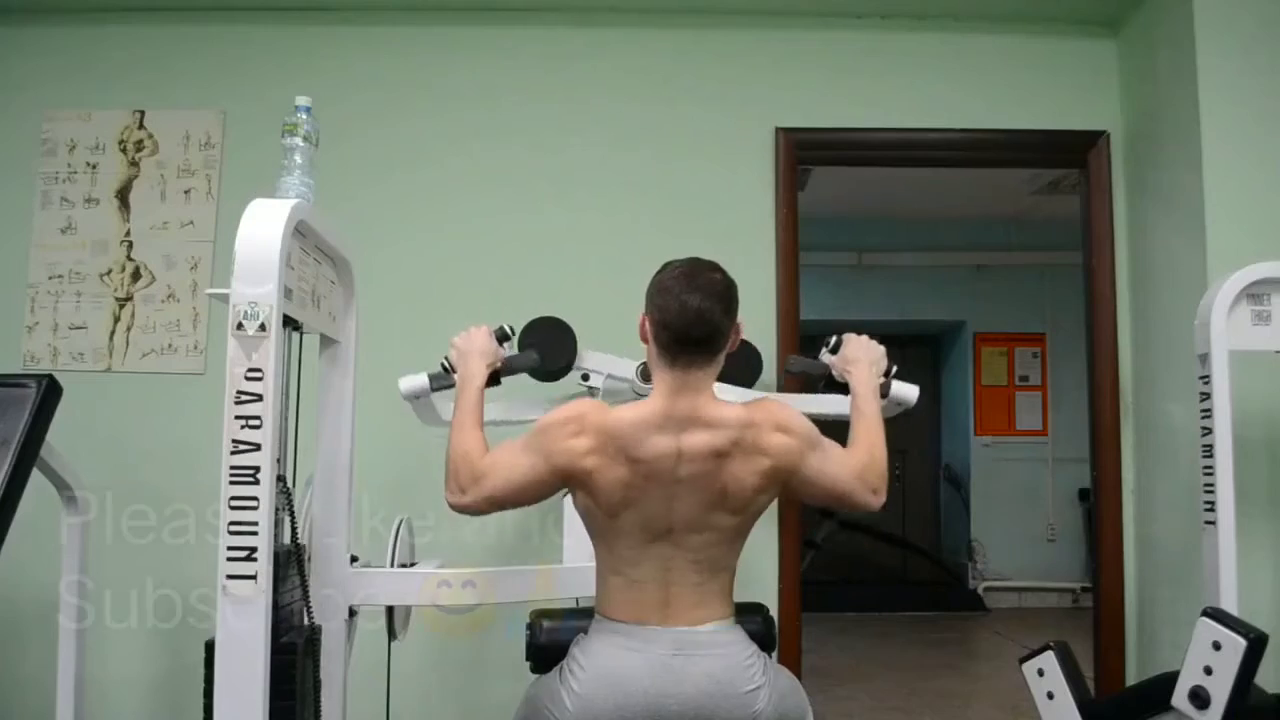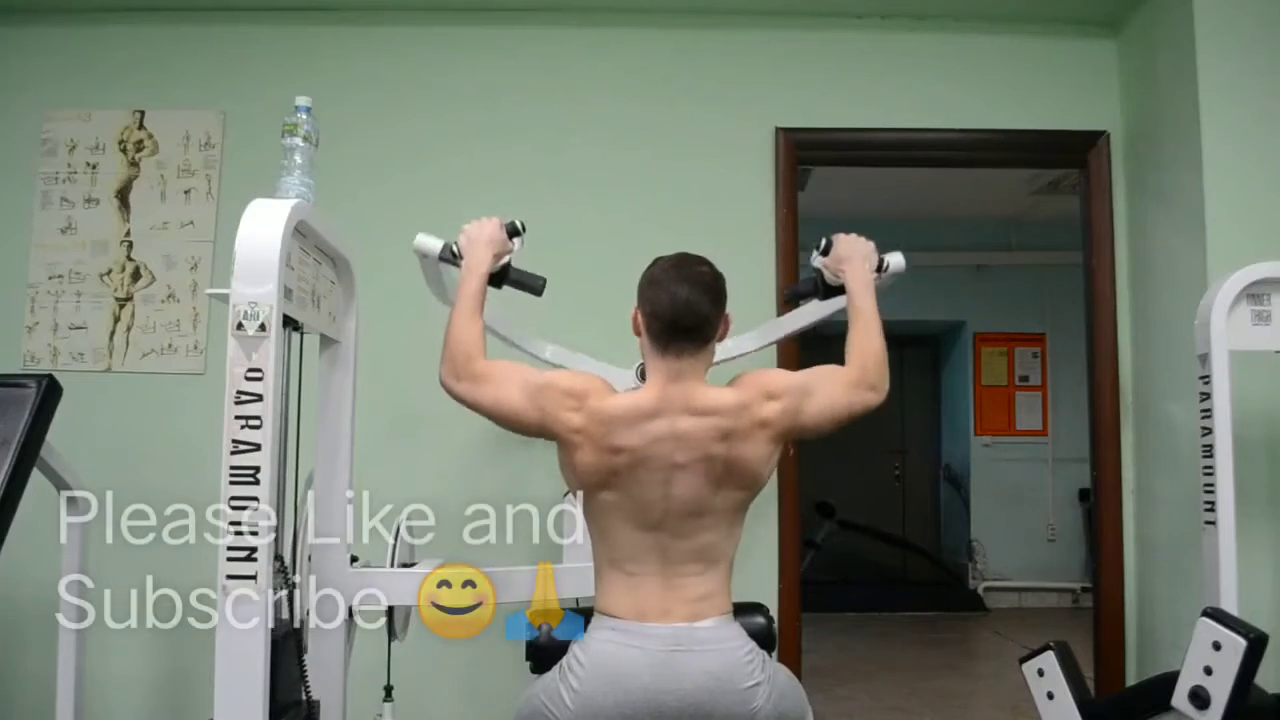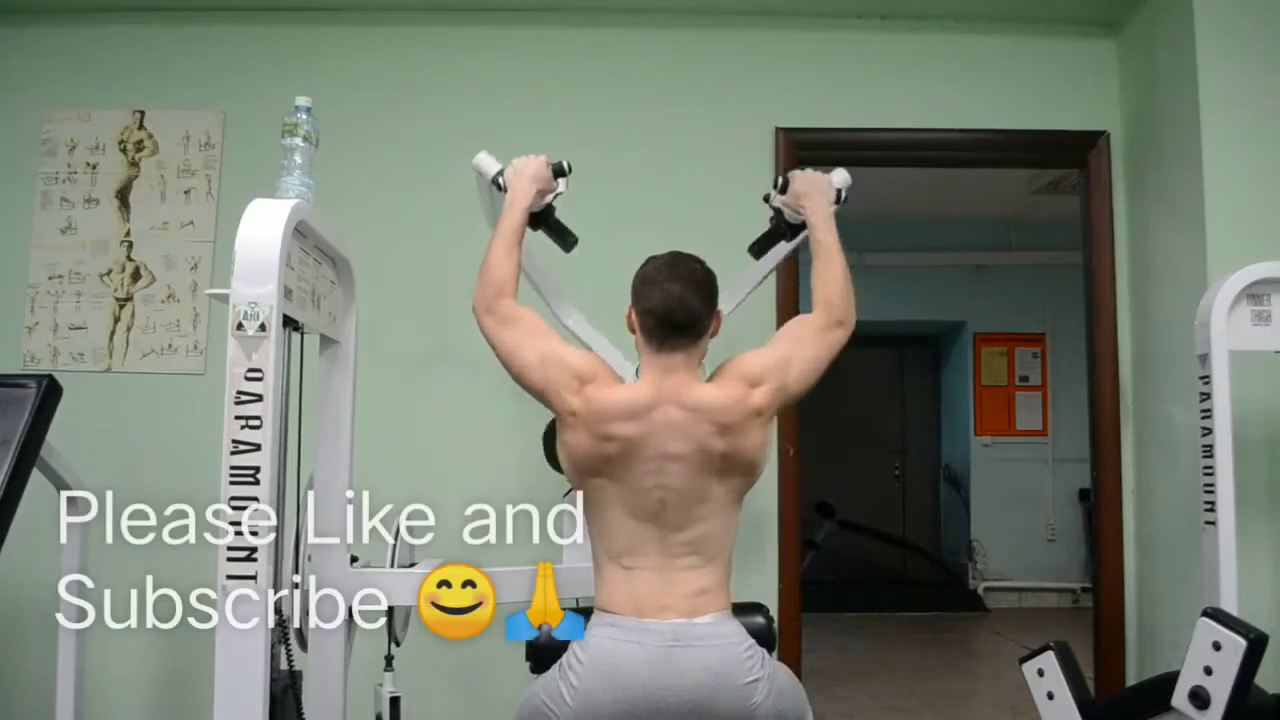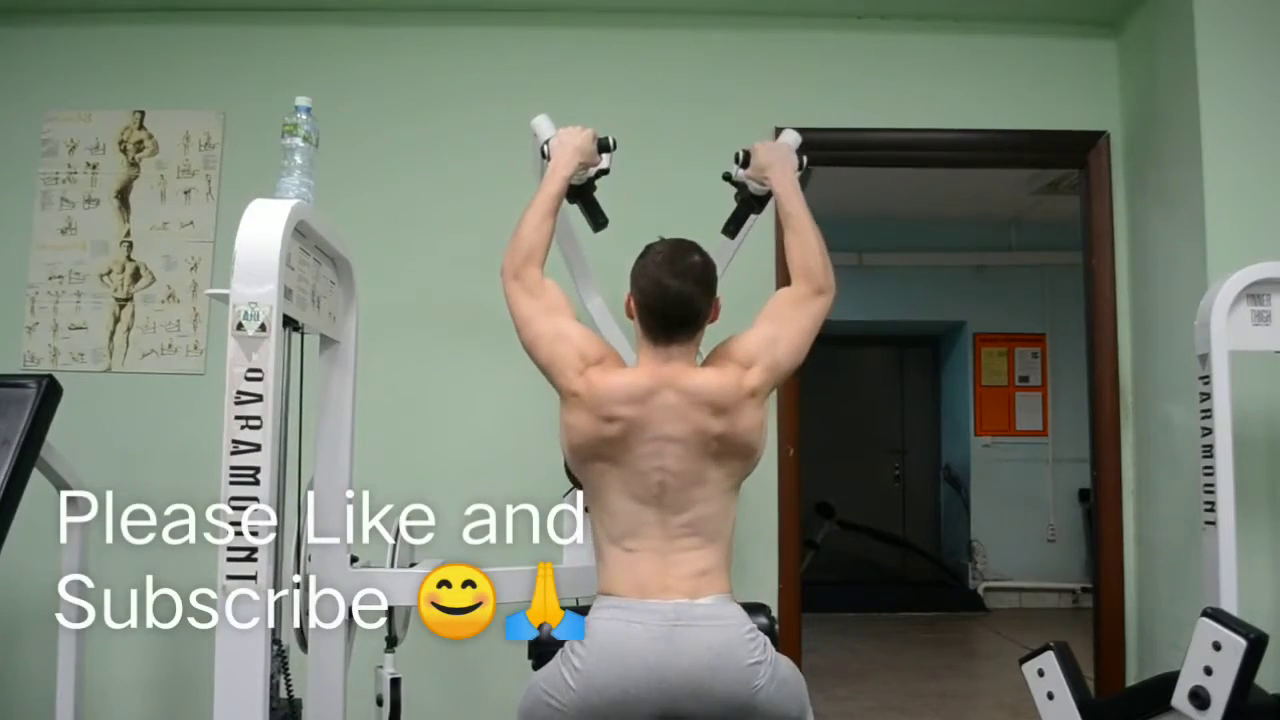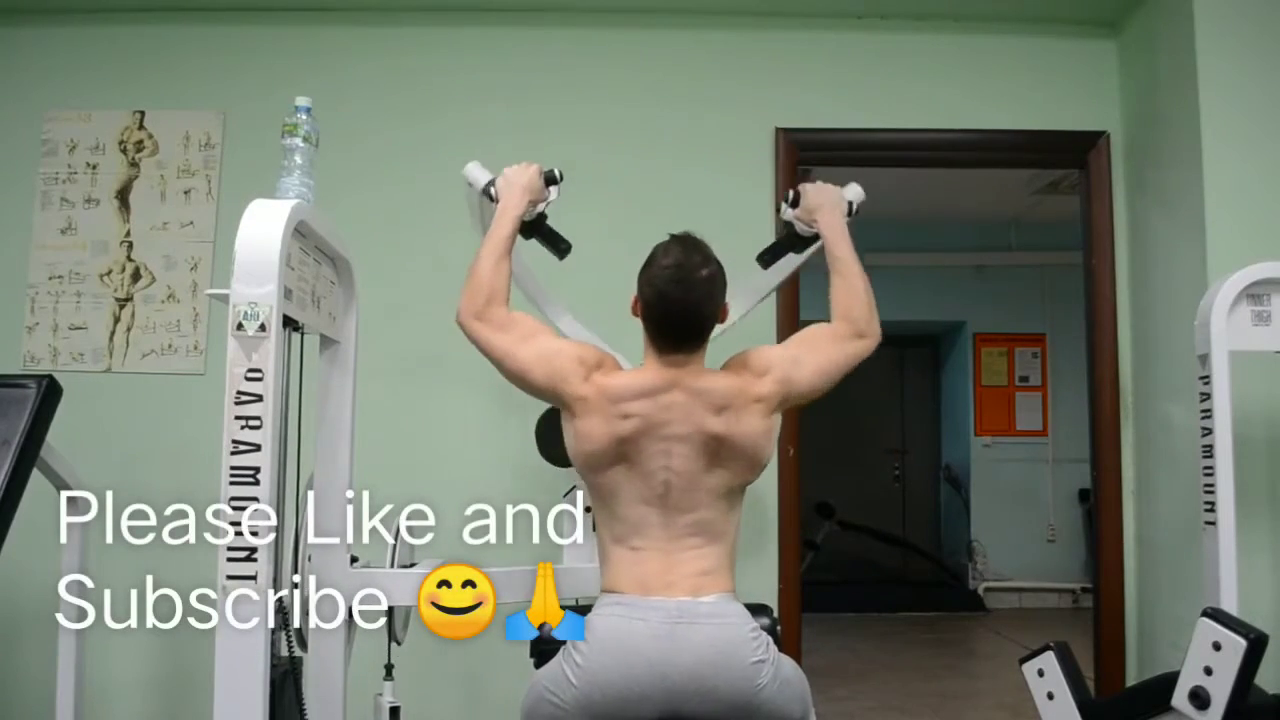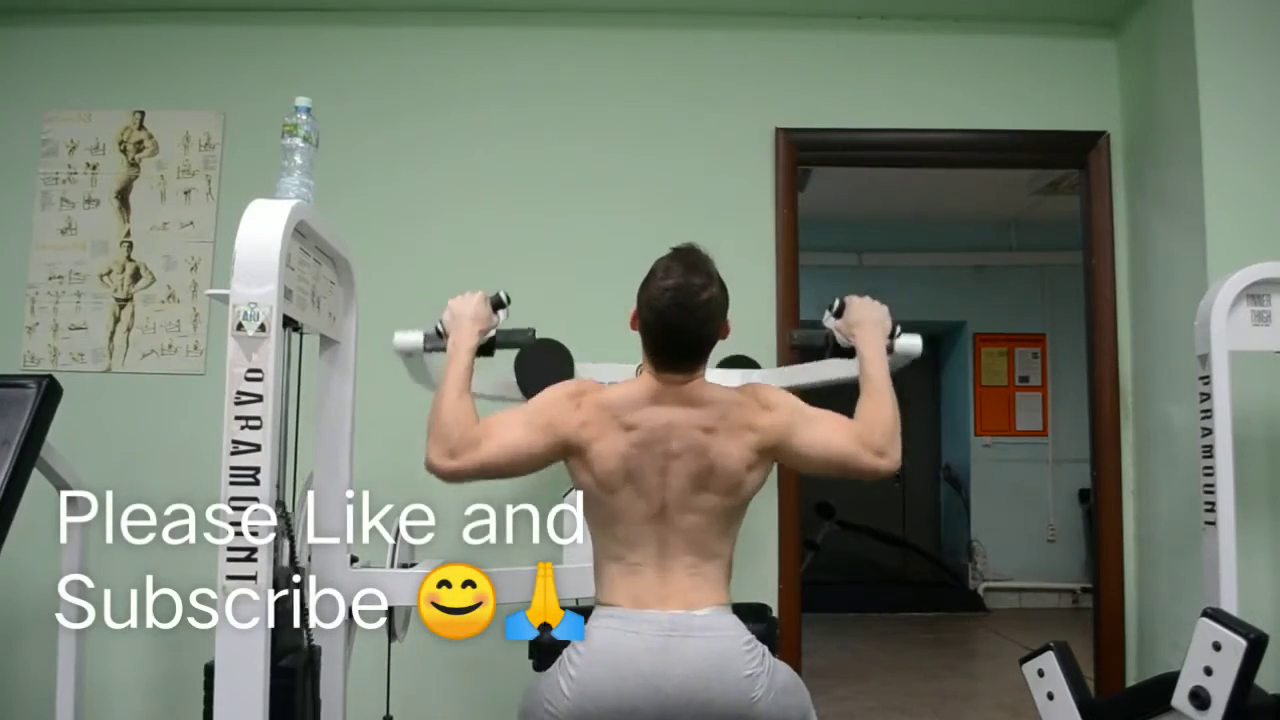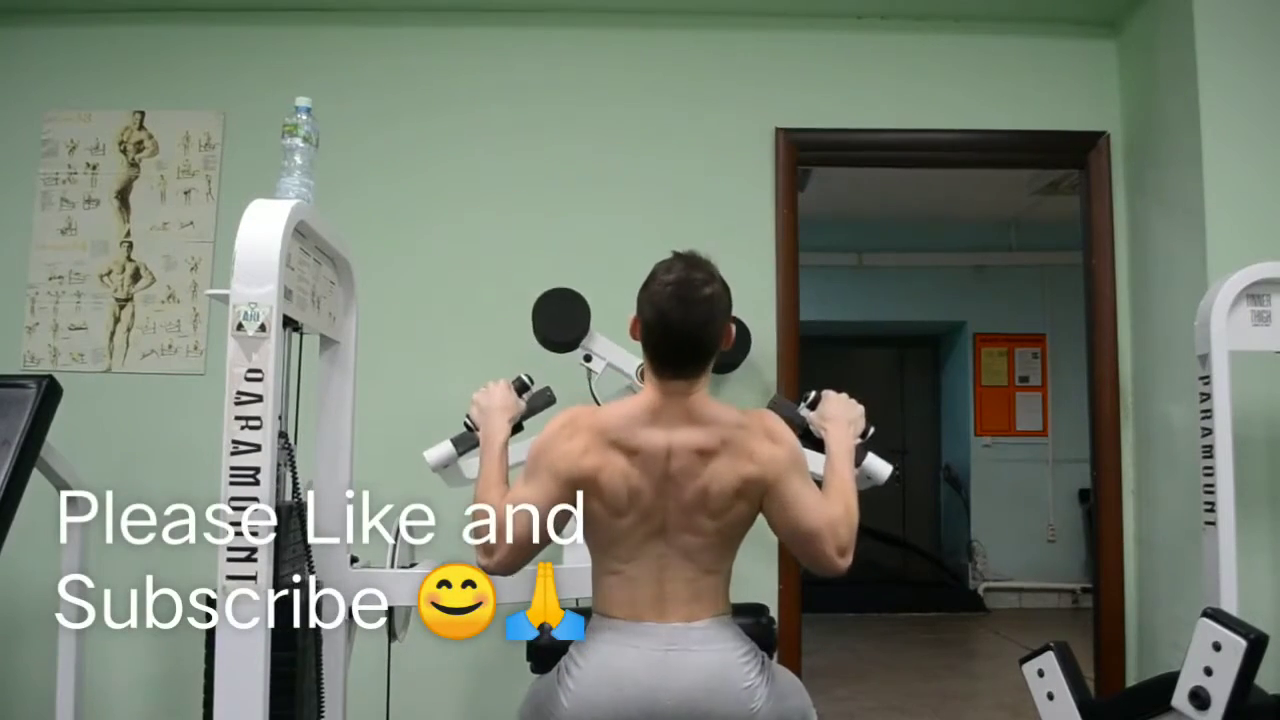
dt=0.4s
person 1, frame 1
left shoulder: (583, 435)
right shoulder: (770, 437)
left elbow: (466, 490)
right elbow: (869, 490)
left wrist: (472, 373)
right wrist: (865, 380)
left hip: (609, 675)
right hip: (725, 675)
person 1, frame 2
left shoulder: (582, 414)
right shoulder: (759, 413)
left elbow: (461, 374)
right elbow: (869, 383)
left wrist: (477, 262)
right wrist: (857, 276)
left hip: (609, 666)
right hip: (723, 666)
person 1, frame 3
left shoulder: (586, 403)
right shoulder: (746, 403)
left elbow: (493, 307)
right elbow: (834, 318)
left wrist: (519, 198)
right wrist: (817, 210)
left hip: (610, 665)
right hip: (721, 663)
person 1, frame 4
left shoulder: (588, 386)
right shoulder: (742, 386)
left elbow: (521, 275)
right elbow: (815, 287)
left wrist: (561, 169)
right wrist: (782, 180)
left hip: (613, 647)
right hip: (723, 645)
person 1, frame 5
left shoulder: (587, 390)
right shoulder: (755, 392)
left elbow: (479, 316)
right elbow: (860, 332)
left wrist: (510, 207)
right wrist: (832, 225)
left hip: (614, 645)
right hip: (727, 643)
person 1, frame 6
left shoulder: (580, 413)
right shoulder: (760, 417)
left elbow: (448, 457)
right elbow: (881, 455)
left wrist: (463, 339)
right wrist: (868, 340)
left hip: (608, 660)
right hip: (721, 659)
person 1, frame 7
left shoulder: (577, 437)
right shoulder: (762, 442)
left elbow: (495, 553)
right elbow: (835, 555)
left wrist: (495, 432)
right wrist: (840, 439)
left hip: (606, 676)
right hip: (720, 677)
